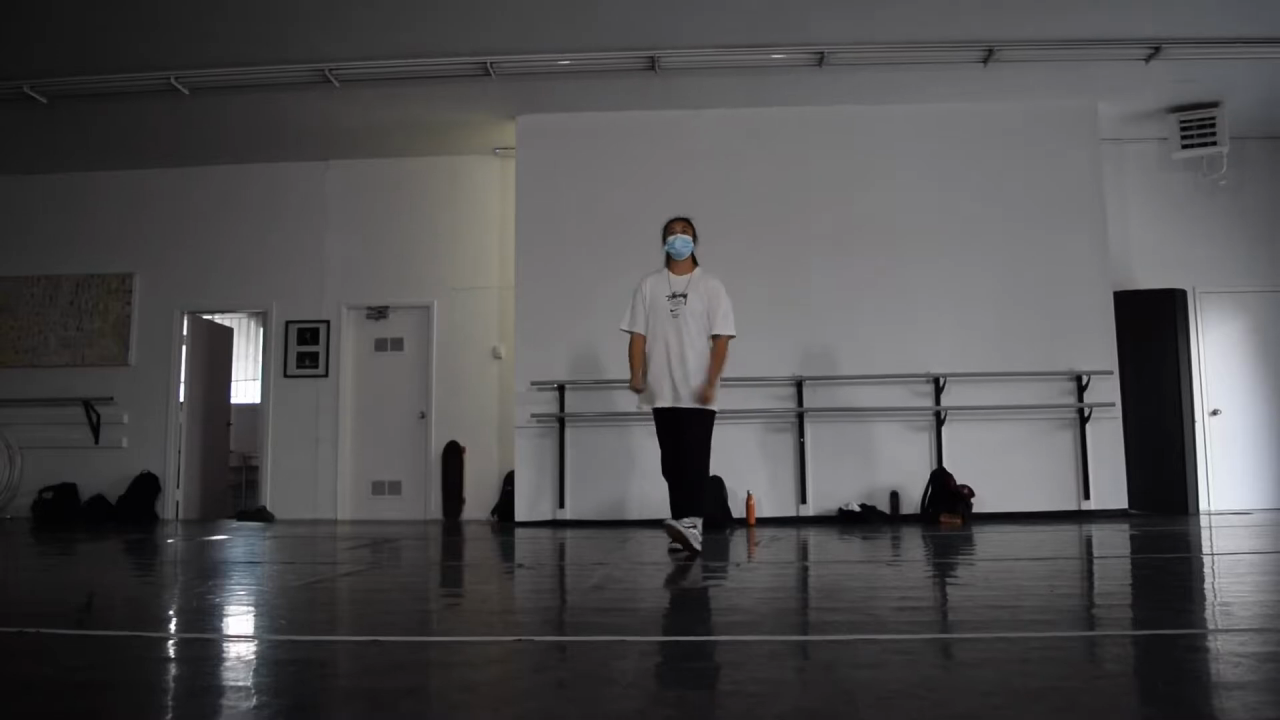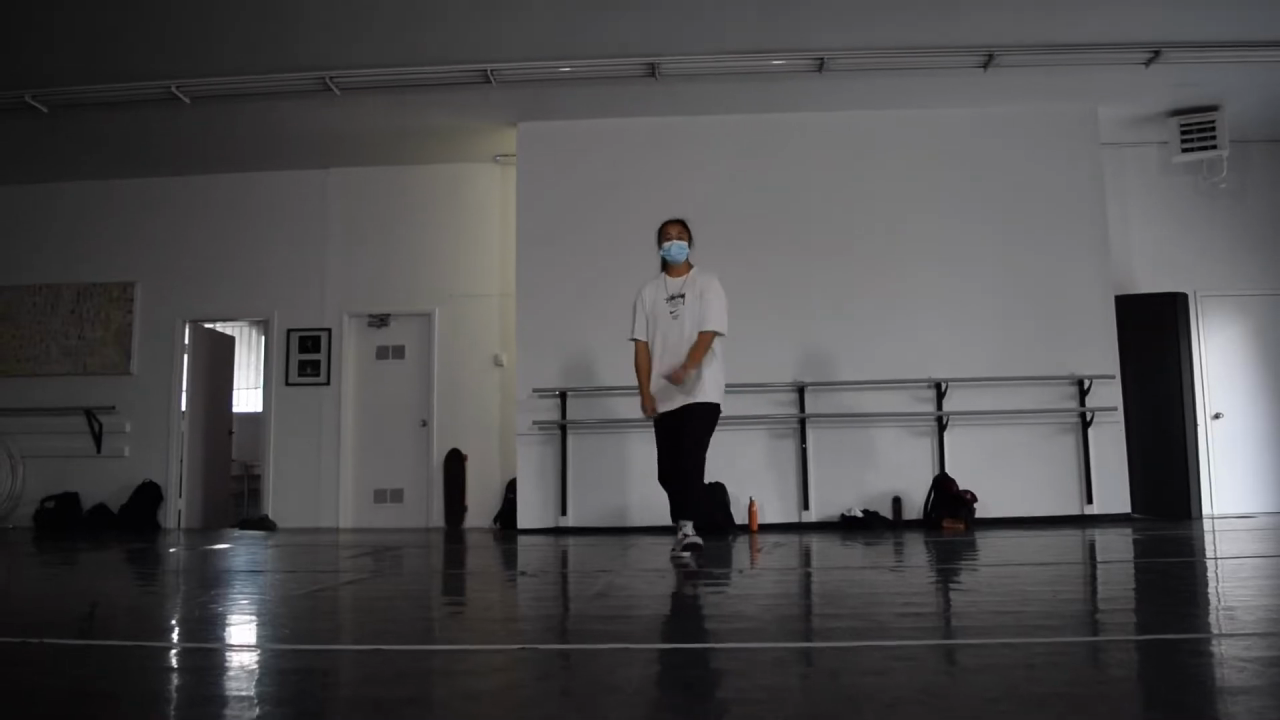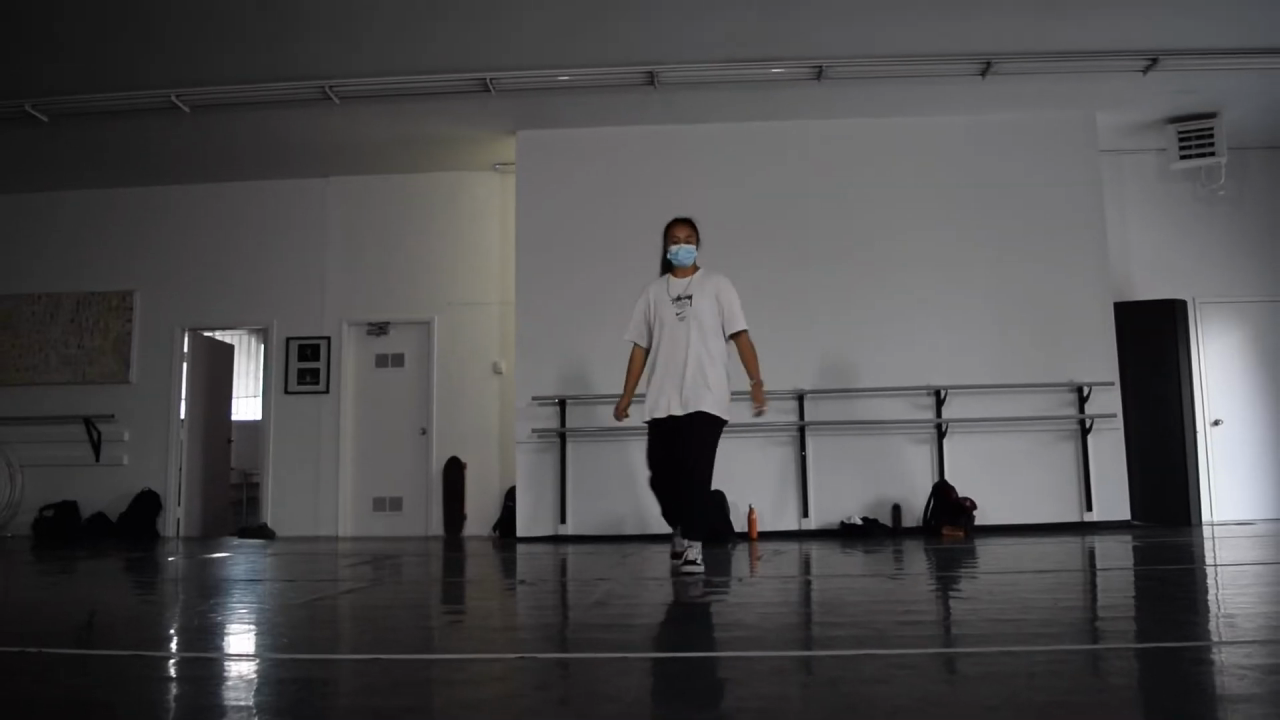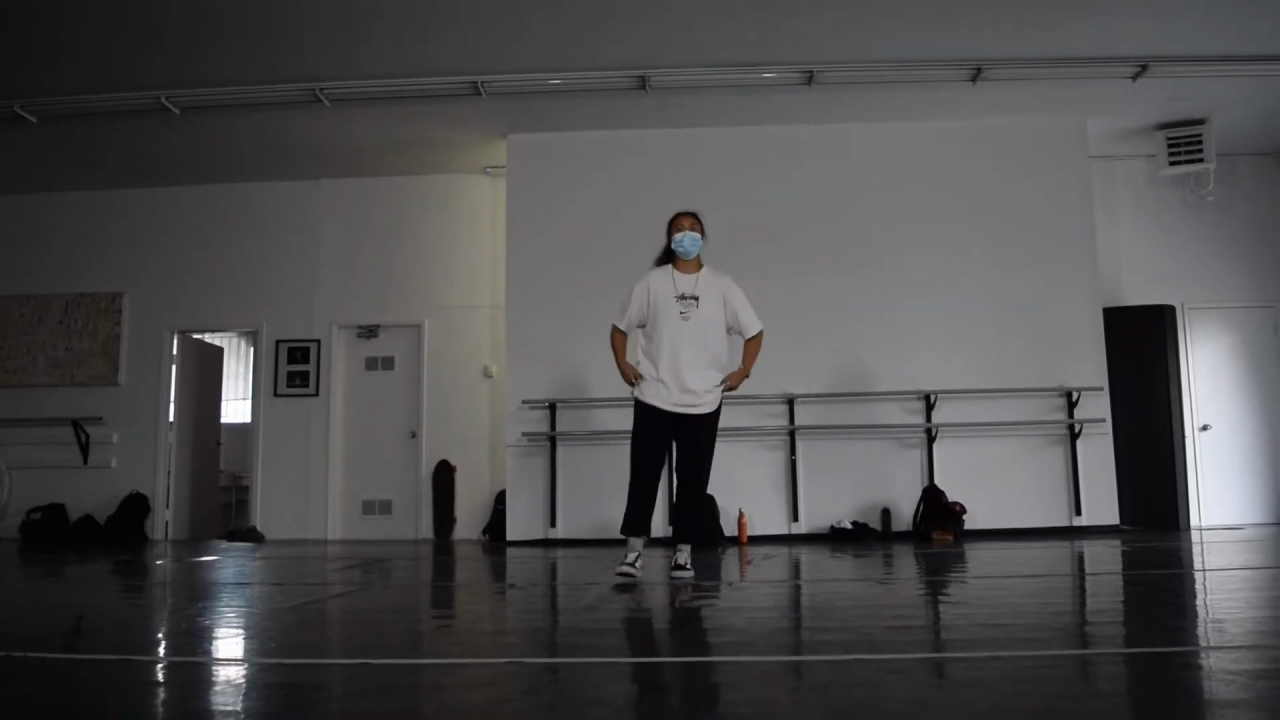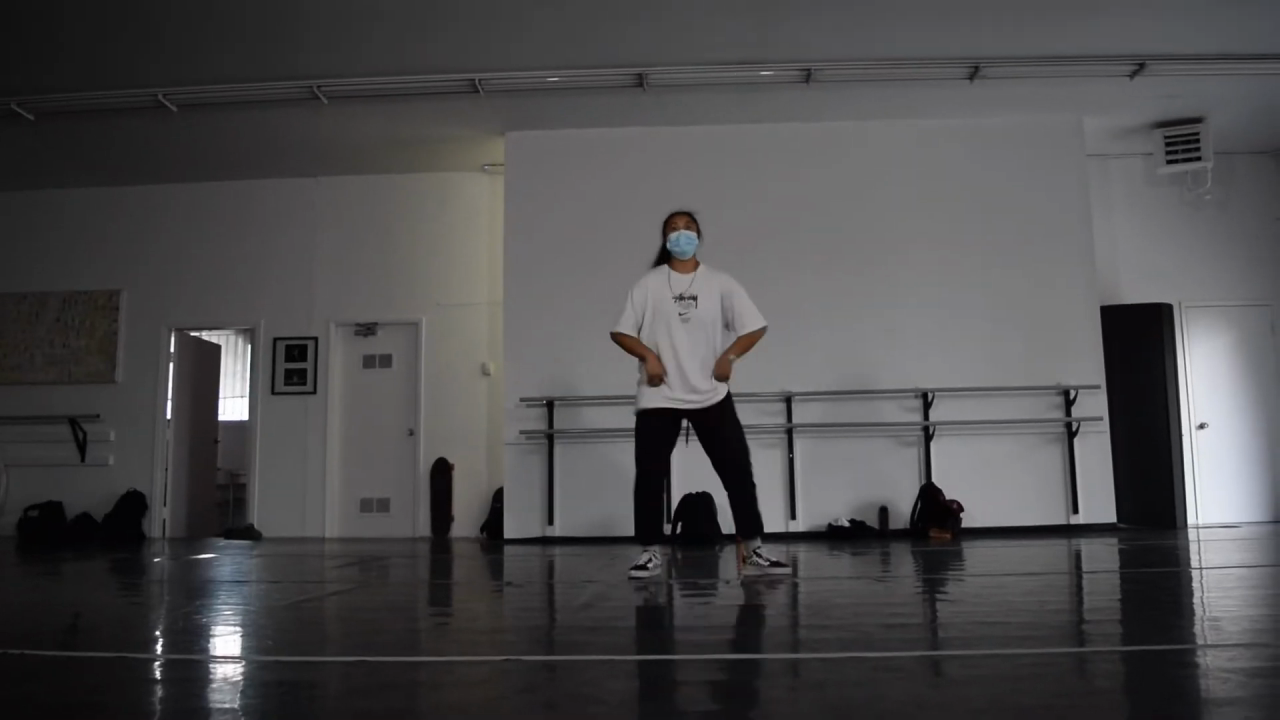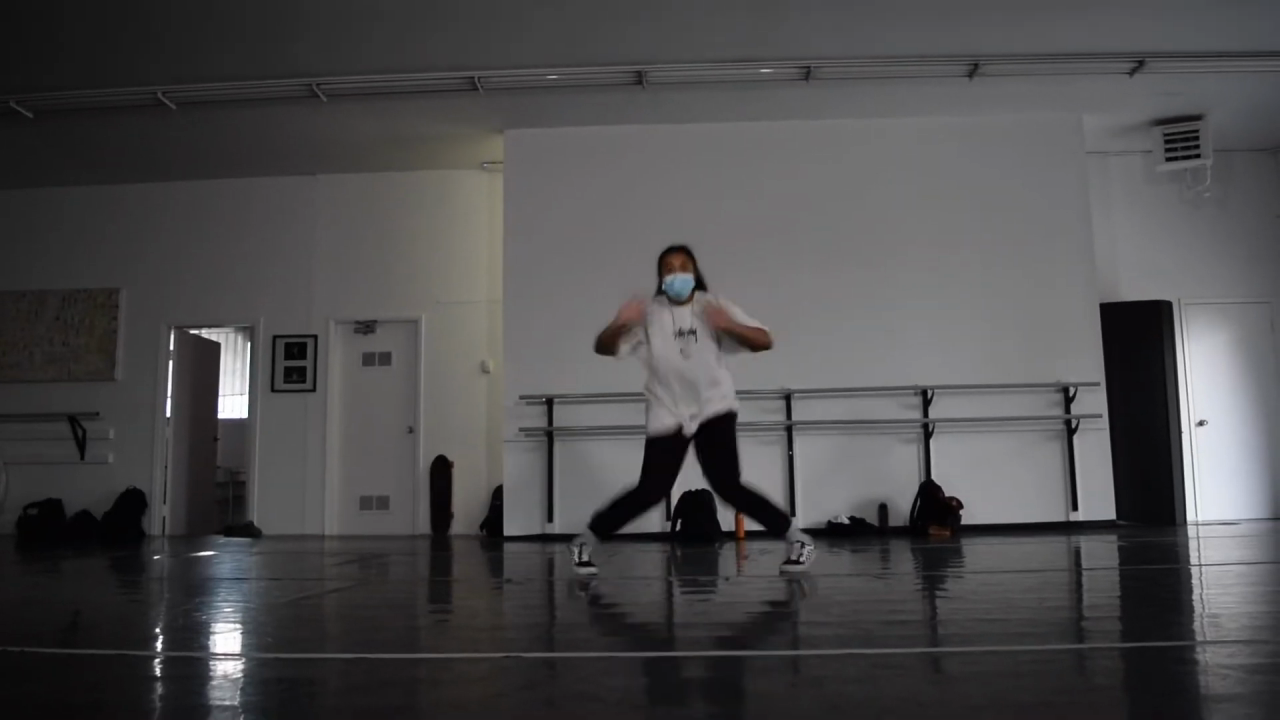
dt=0.4s
person 1, frame 1
left shoulder: (710, 285)
right shoulder: (648, 286)
left elbow: (720, 337)
right elbow: (638, 335)
left wrist: (711, 381)
right wrist: (637, 375)
left hip: (696, 390)
right hip: (662, 391)
left knee: (695, 457)
right knee: (671, 461)
left ankle: (692, 523)
right ankle: (683, 523)
person 1, frame 2
left shoulder: (707, 283)
right shoulder: (648, 291)
left elbow: (708, 334)
right elbow: (642, 345)
left wrist: (686, 368)
right wrist: (645, 391)
left hip: (701, 392)
right hip: (664, 397)
left knee: (690, 458)
right knee: (669, 467)
left ankle: (687, 526)
right ankle: (684, 528)
person 1, frame 3
left shoulder: (717, 285)
right shoulder: (653, 292)
left elbow: (740, 335)
right elbow: (640, 347)
left wrist: (756, 382)
right wrist: (626, 395)
left hip: (706, 399)
right hip: (663, 401)
left knee: (696, 472)
right knee: (663, 474)
left ankle: (693, 546)
right ankle: (680, 531)
person 1, frame 4
left shoulder: (721, 285)
right shoulder: (652, 283)
left elbow: (754, 332)
right elbow: (621, 327)
left wrist: (743, 370)
right wrist: (622, 363)
left hip: (703, 399)
right hip: (654, 396)
left knee: (693, 476)
right knee: (644, 469)
left ankle: (683, 550)
right ankle: (634, 547)
person 1, frame 5
left shoulder: (721, 283)
right shoulder: (649, 284)
left elbow: (755, 327)
right elbow: (621, 332)
left wrist: (729, 356)
right wrist: (647, 355)
left hip: (711, 394)
right hip: (660, 395)
left knee: (737, 467)
right knee: (650, 471)
left ankle: (752, 549)
right ankle: (651, 550)
person 1, frame 6
left shoulder: (719, 310)
right shoulder: (648, 314)
left elbow: (763, 341)
right elbow: (604, 347)
left wrist: (730, 326)
right wrist: (620, 324)
left hip: (715, 409)
right hip: (668, 416)
left knee: (726, 484)
right knee: (649, 492)
left ankle: (794, 537)
right ankle: (588, 540)
